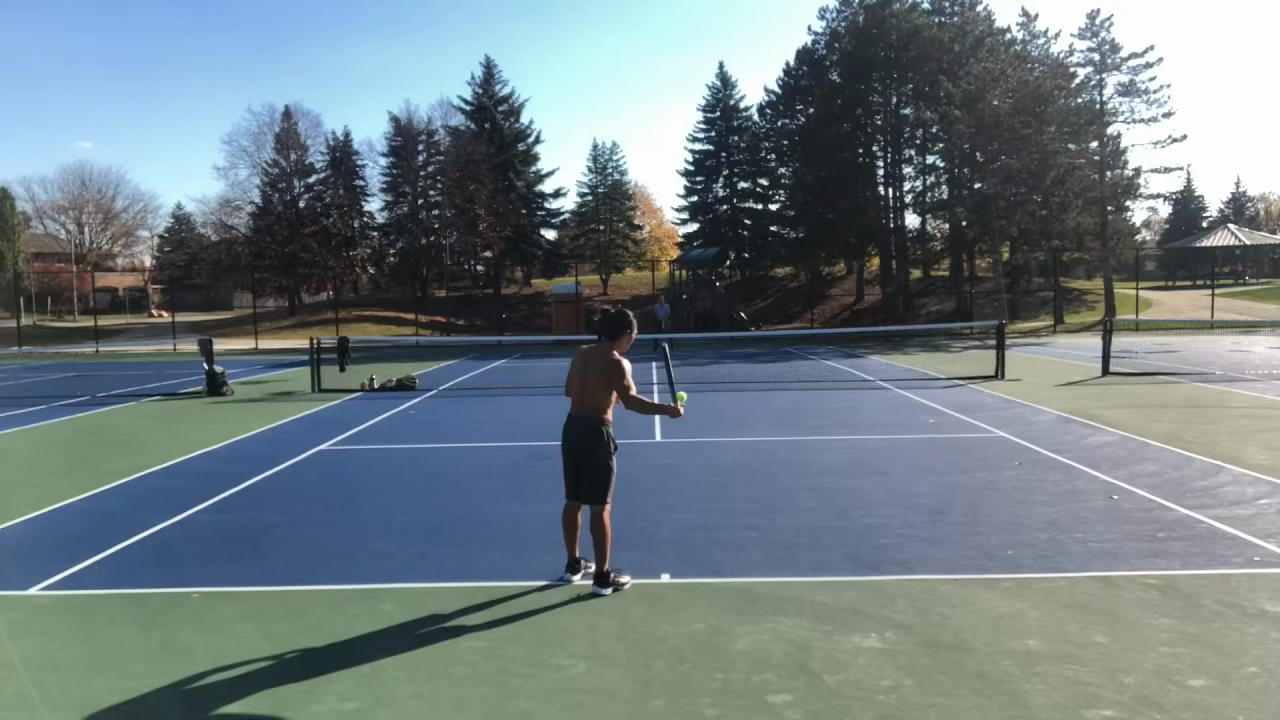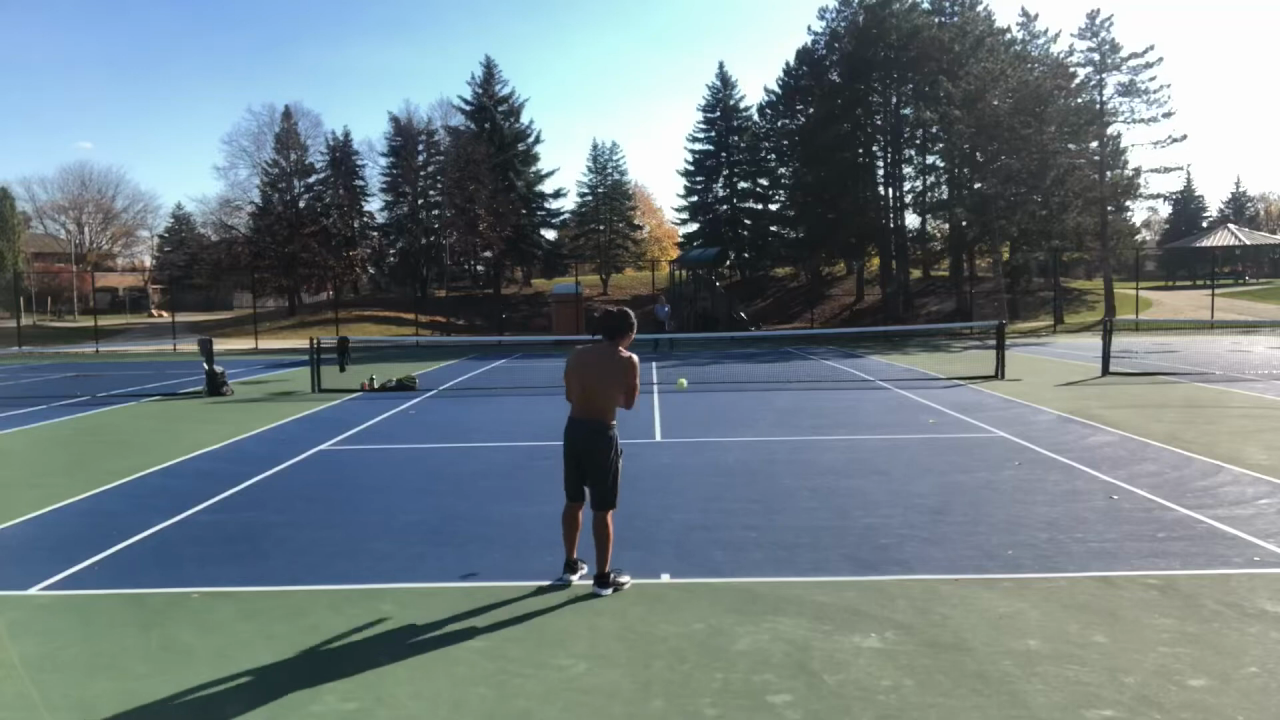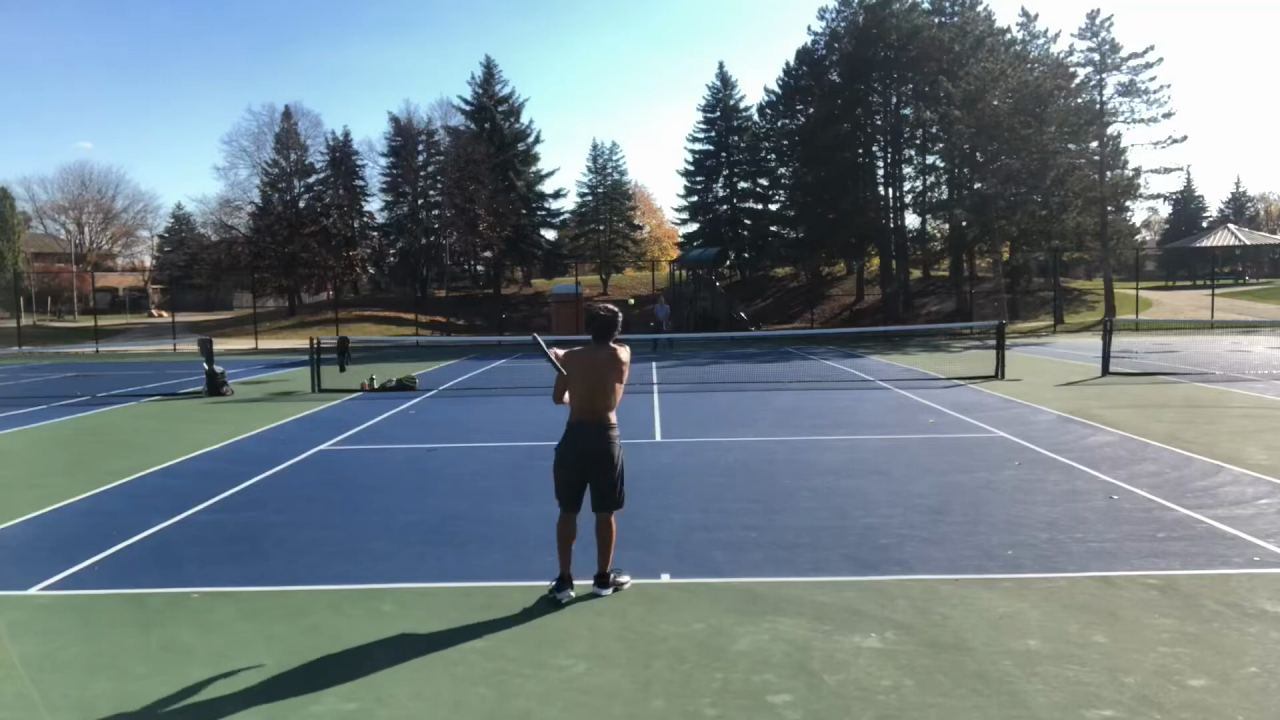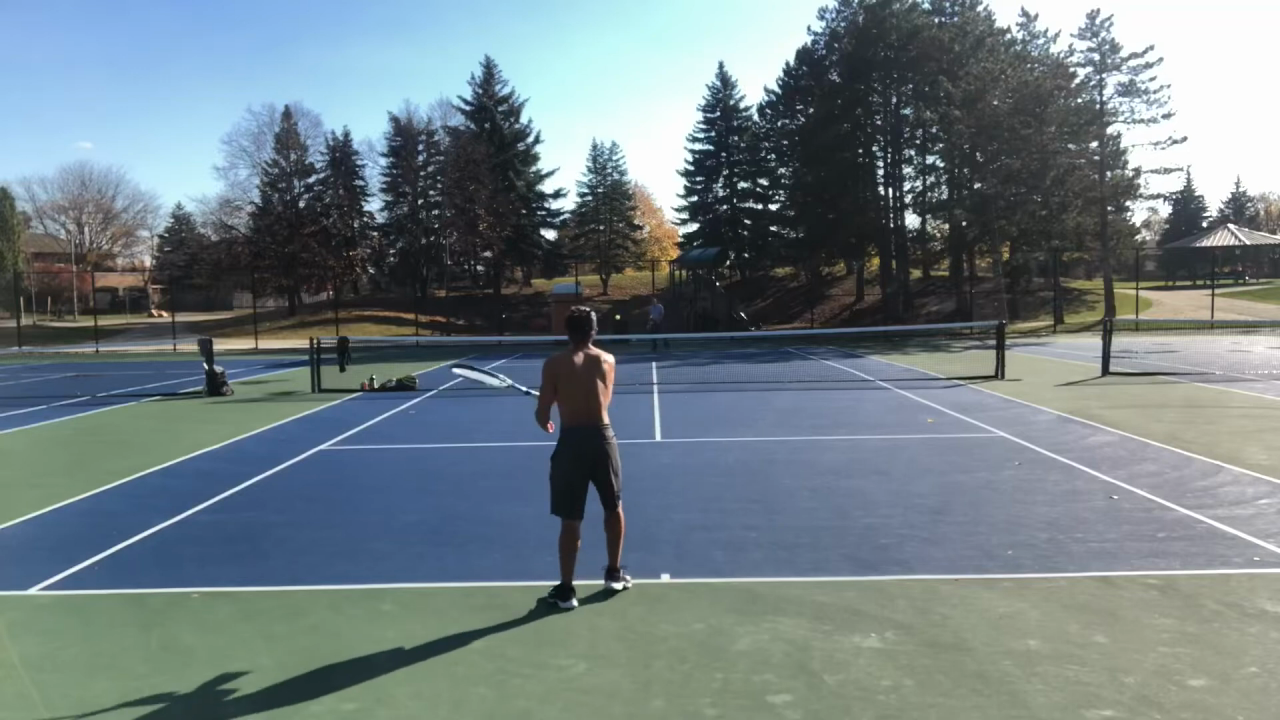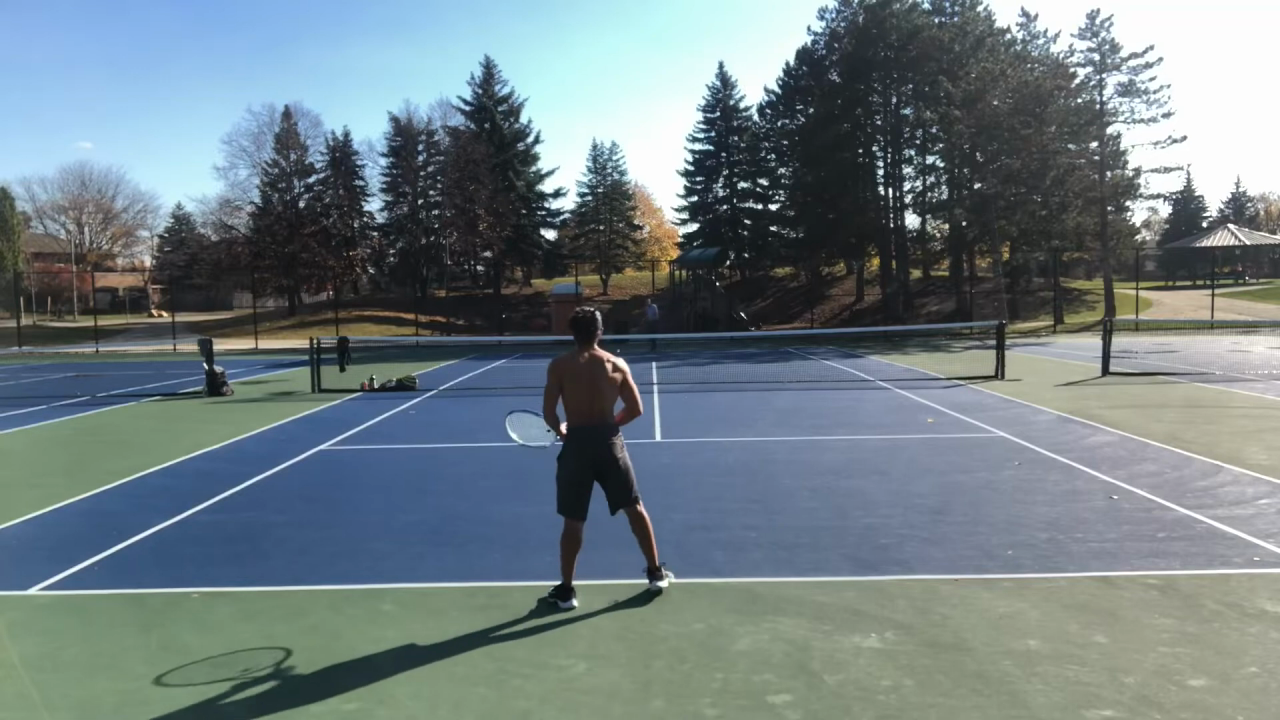
dt=0.3s
person 1, frame 1
left shoulder: (582, 355)
right shoulder: (618, 364)
right elbow: (632, 401)
right wrist: (667, 409)
left hip: (572, 428)
right hip: (597, 433)
left knee: (573, 502)
right knee: (600, 506)
left ankle: (573, 564)
right ankle: (602, 576)
person 1, frame 2
left shoulder: (577, 356)
right shoulder: (628, 362)
left elbow: (571, 397)
right elbow: (628, 403)
left hip: (572, 431)
right hip: (597, 436)
left knee: (574, 502)
right knee: (603, 510)
left ankle: (570, 565)
right ankle: (604, 578)
person 1, frame 3
left shoulder: (572, 357)
right shoulder: (623, 355)
left elbow: (558, 398)
left hip: (575, 436)
right hip: (606, 437)
left knee: (568, 512)
right knee: (606, 513)
left ankle: (564, 581)
right ankle: (603, 578)
person 1, frame 4
left shoulder: (554, 364)
right shoulder: (608, 361)
left elbow: (542, 413)
left wrist: (545, 423)
left hip: (571, 442)
right hip: (603, 438)
left knee: (570, 520)
right knee: (613, 508)
left ankle: (566, 589)
right ankle: (613, 573)
person 1, frame 5
left shoulder: (559, 365)
right shoulder: (617, 365)
left elbow: (548, 412)
right elbow: (635, 409)
left wrist: (561, 431)
left hip: (577, 443)
right hip: (609, 440)
left knee: (573, 521)
right knee: (634, 507)
left ankle: (566, 589)
right ankle: (655, 571)
